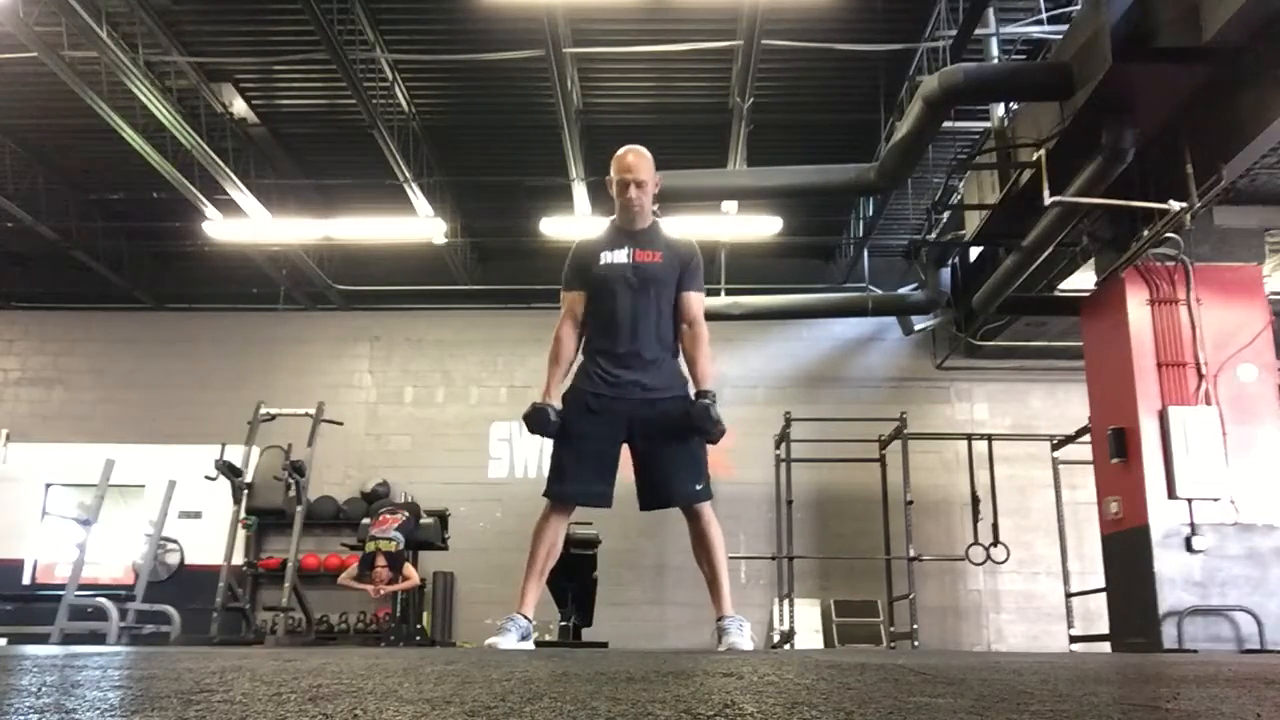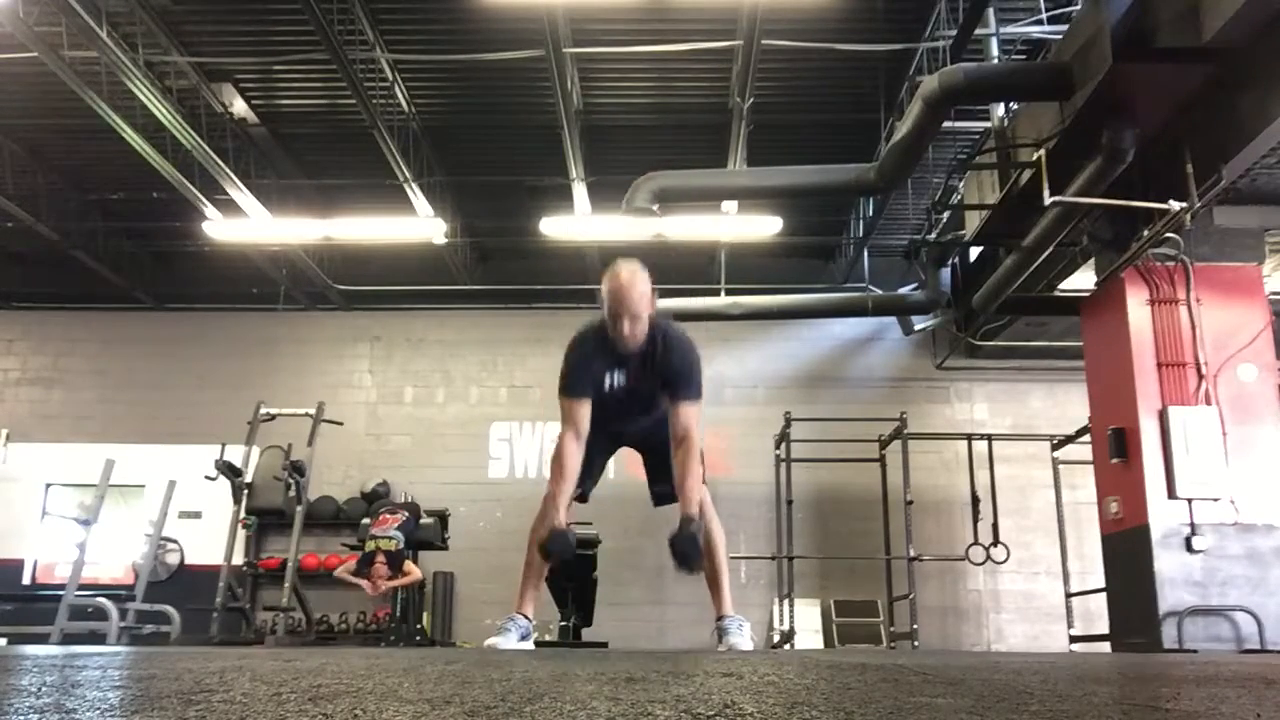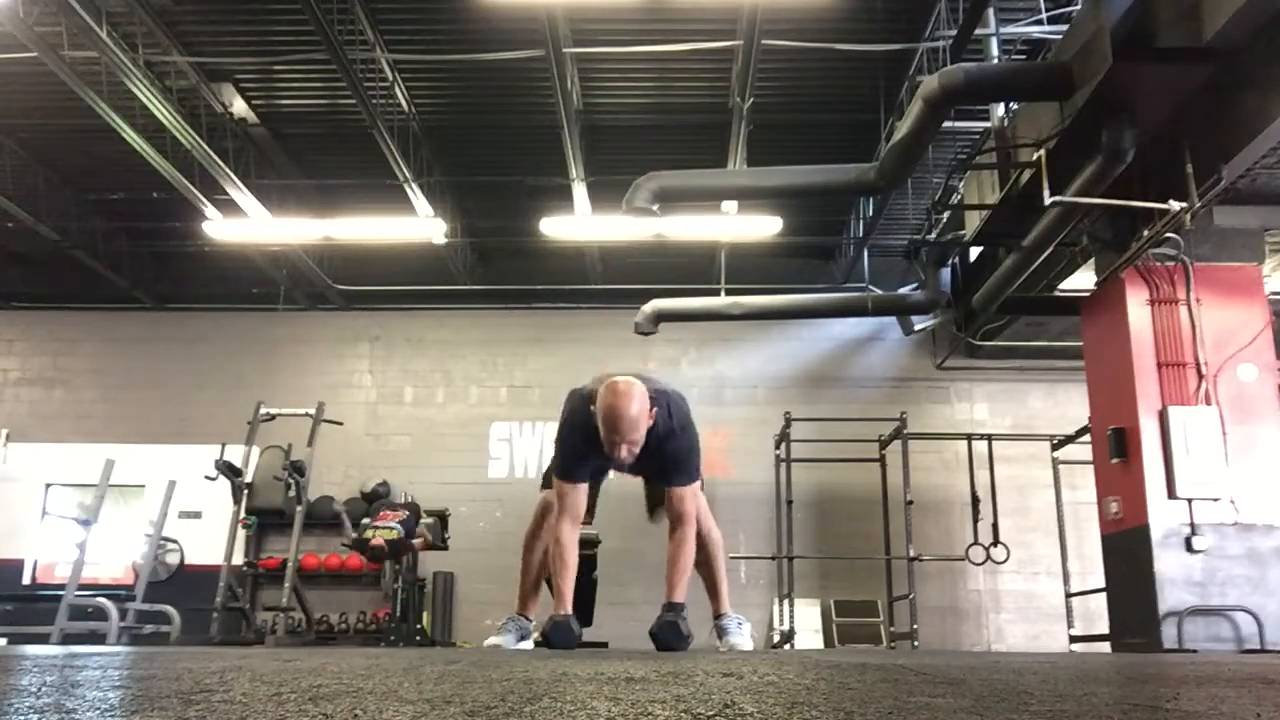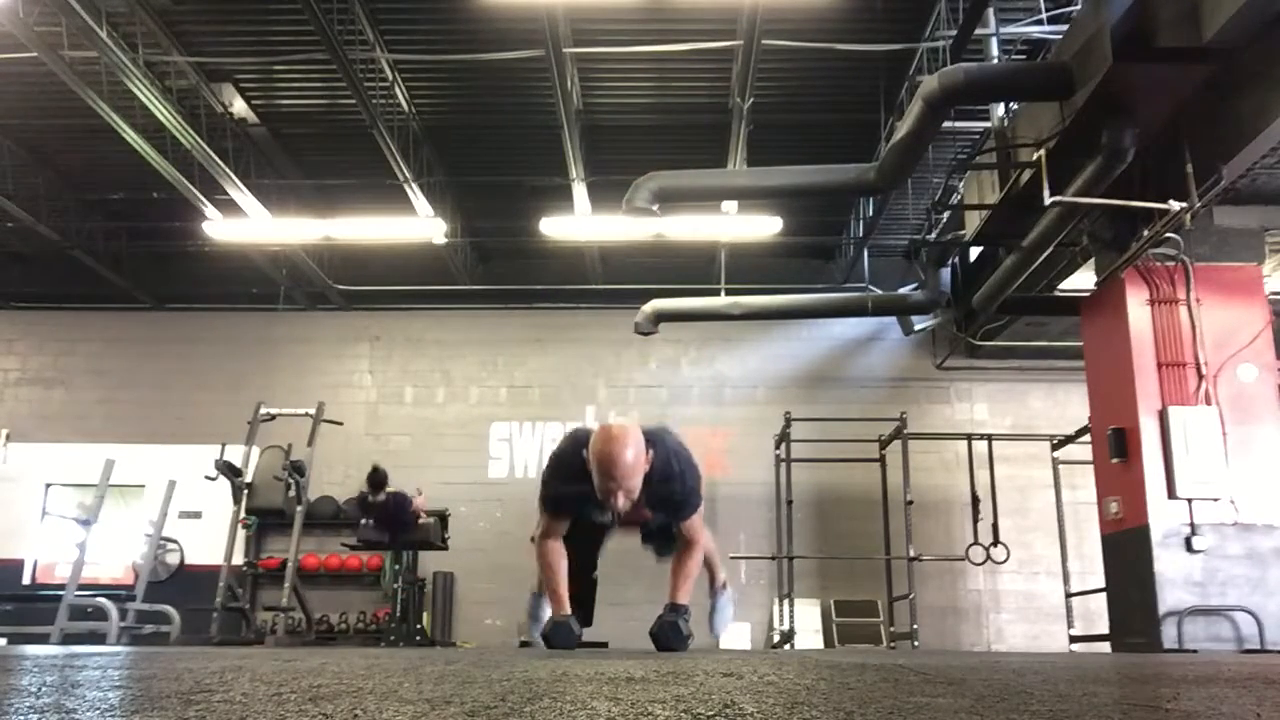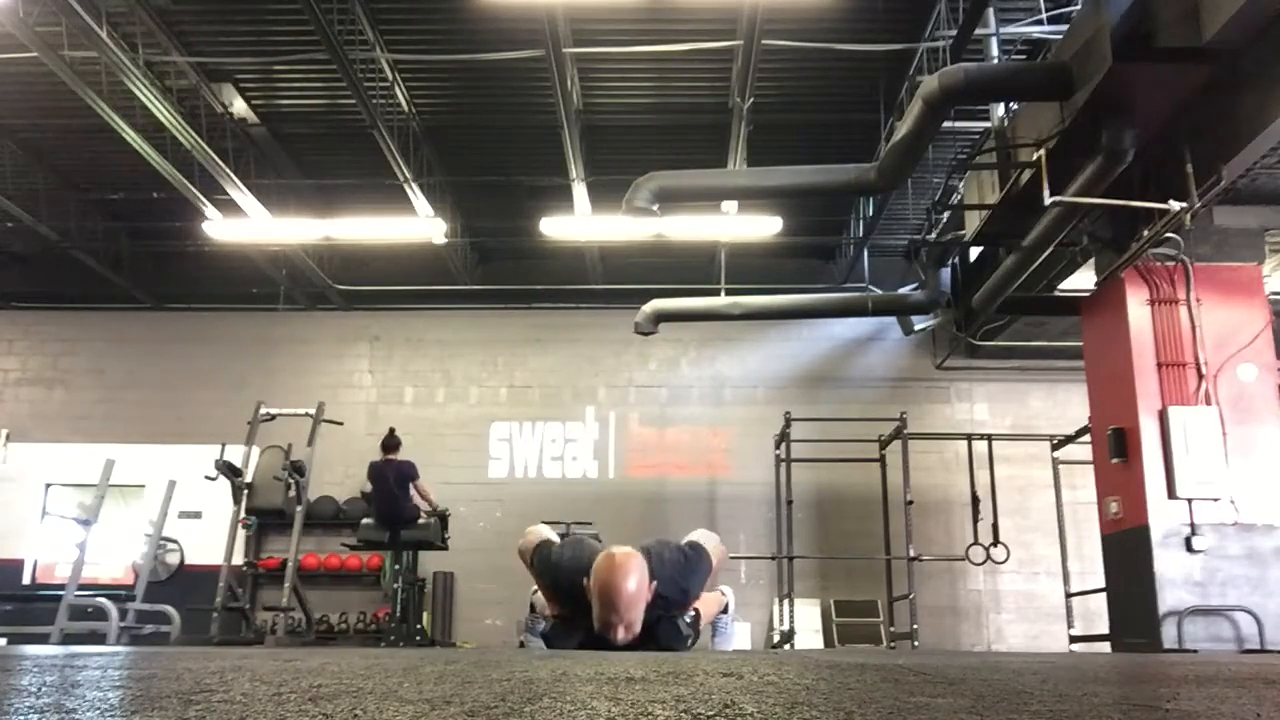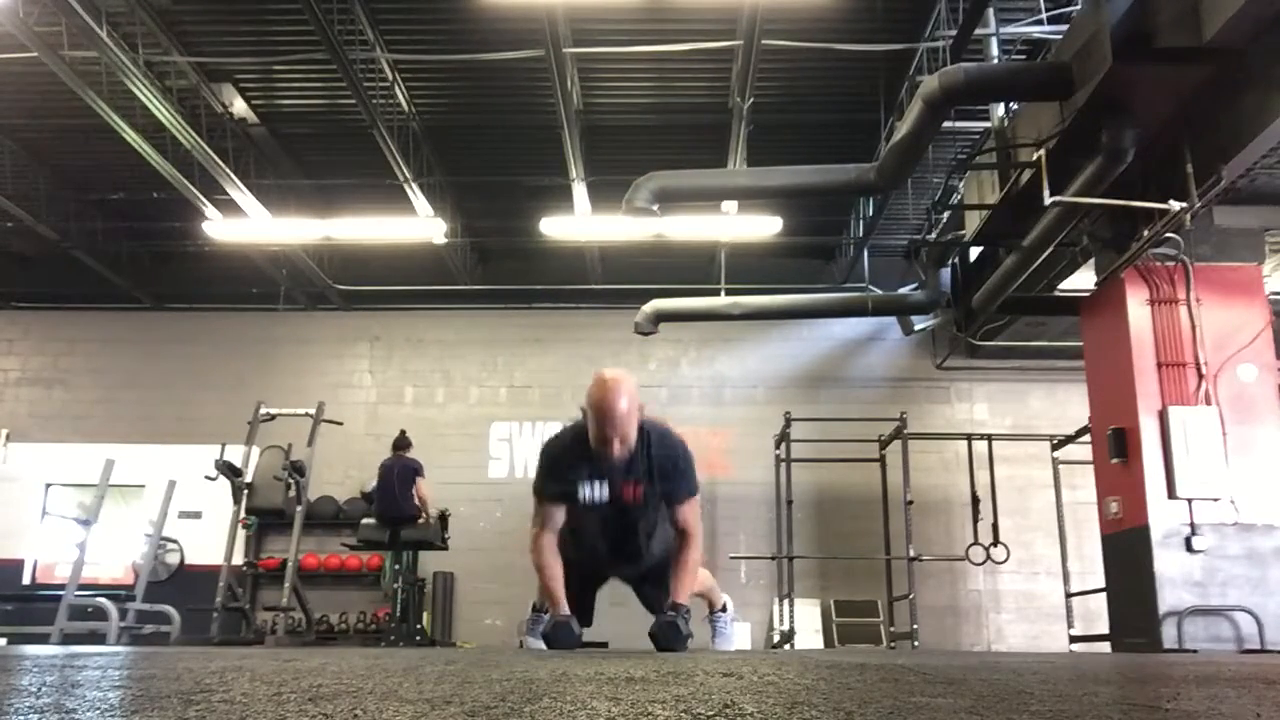
dt=0.5s
person 1, frame 1
left shoulder: (682, 252)
right shoulder: (587, 251)
left elbow: (693, 325)
right elbow: (570, 326)
left wrist: (705, 393)
right wrist: (548, 394)
left hip: (664, 400)
right hip: (593, 400)
left knee: (697, 505)
right knee: (561, 505)
left ankle: (728, 619)
right ankle: (521, 620)
person 1, frame 2
left shoulder: (677, 346)
right shoulder: (584, 347)
left elbow: (685, 436)
right elbow: (573, 435)
left wrist: (689, 519)
right wrist: (556, 514)
left hip: (656, 419)
right hip: (598, 418)
left knee: (701, 503)
right knee: (552, 508)
left ankle: (728, 620)
right ankle: (521, 620)
person 1, frame 3
left shoulder: (675, 424)
right shoulder: (579, 419)
left elbow: (683, 523)
right elbow: (568, 522)
left wrist: (674, 607)
right wrist: (562, 613)
left knee: (695, 510)
right knee: (551, 508)
left ankle: (726, 620)
right ankle: (519, 622)
person 1, frame 4
left shoulder: (676, 465)
right shoulder: (566, 463)
left elbow: (693, 539)
right elbow: (550, 537)
left wrist: (677, 608)
right wrist: (562, 615)
left ankle: (719, 583)
right ankle: (542, 593)
person 1, frame 5
left shoulder: (675, 576)
right shoulder: (566, 571)
left elbow: (714, 545)
right elbow: (529, 539)
left wrist: (685, 612)
right wrist: (558, 610)
left ankle: (720, 601)
right ankle: (543, 602)
person 1, frame 6
left shoulder: (668, 448)
right shoulder: (559, 451)
left elbow: (690, 533)
right elbow: (544, 534)
left wrist: (679, 606)
right wrist: (560, 613)
left hip: (649, 547)
right hip: (583, 548)
left ankle: (719, 605)
right ankle: (542, 608)
